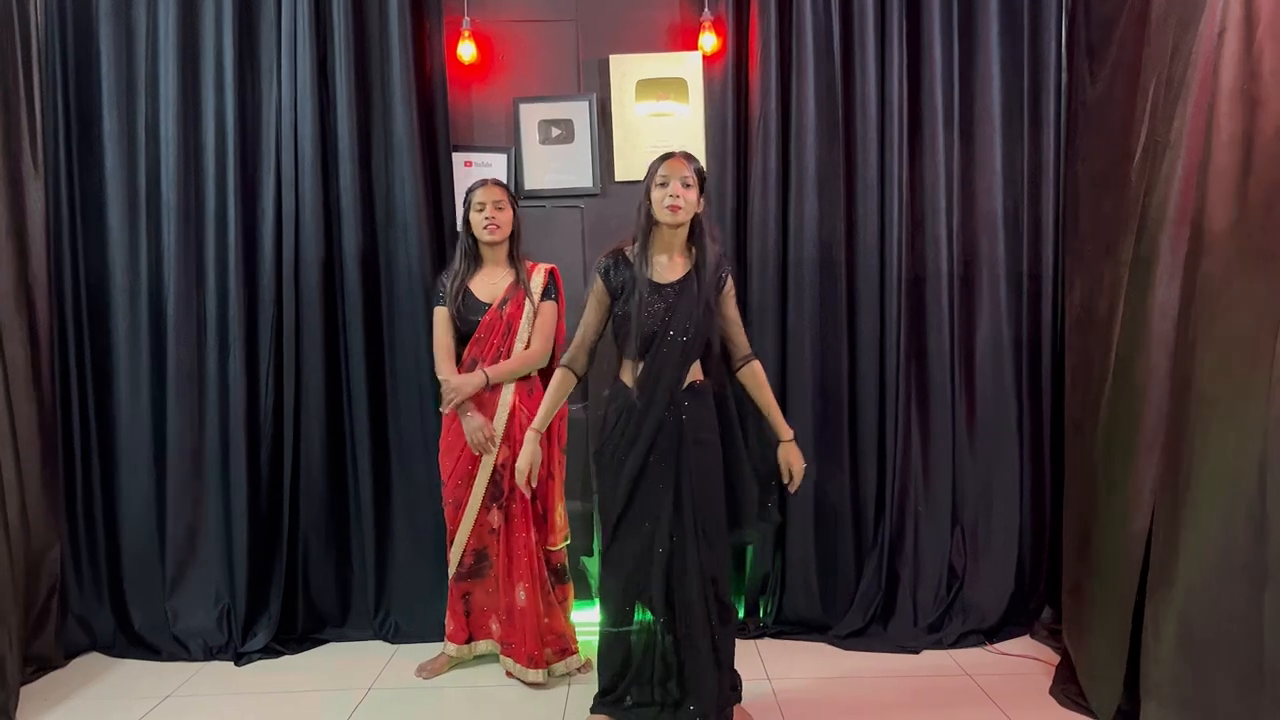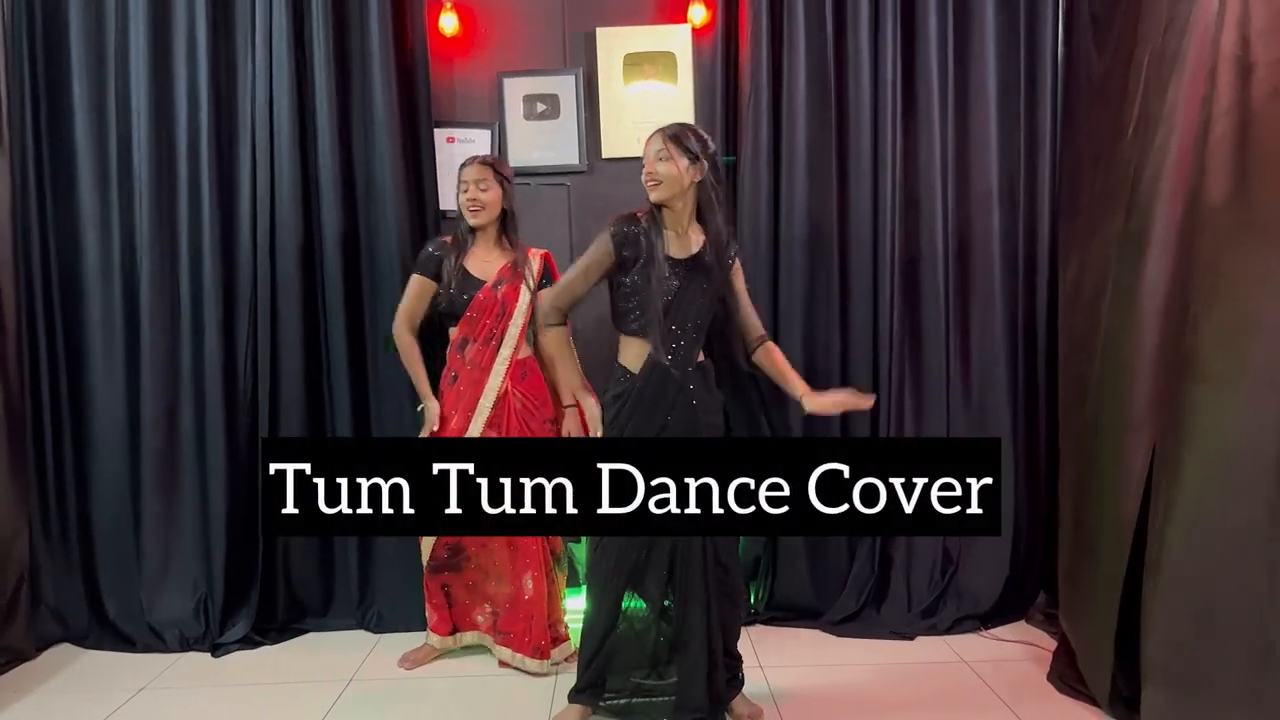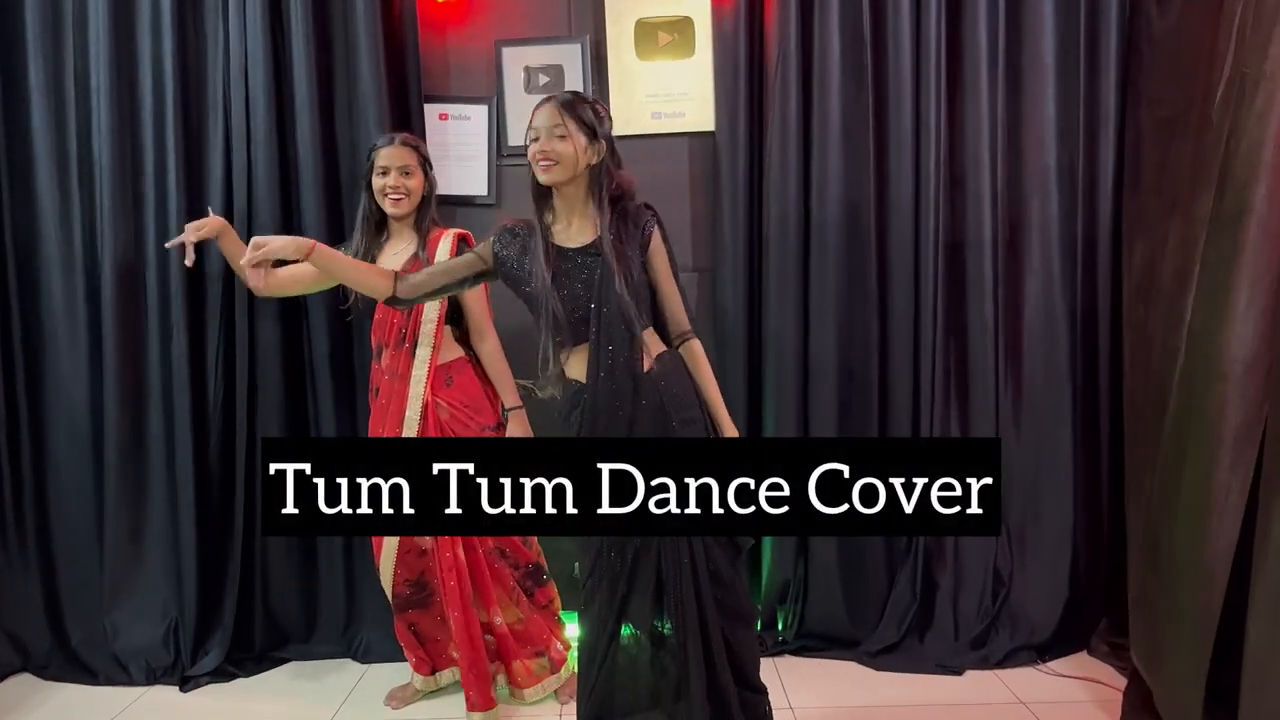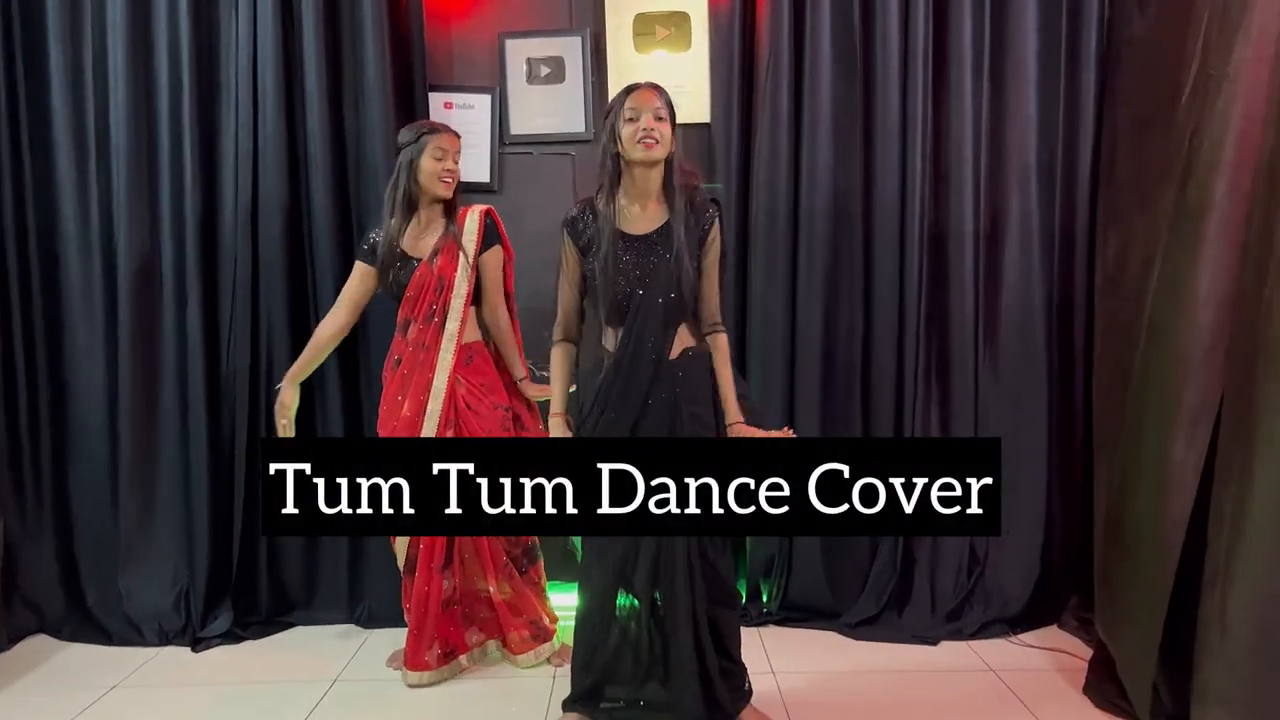
dt=1s
person 1, frame 1
left shoulder: (714, 271)
right shoulder: (616, 268)
left elbow: (741, 358)
right elbow: (575, 358)
left wrist: (784, 436)
right wrist: (535, 431)
left hip: (692, 422)
right hip: (627, 423)
left knee: (701, 557)
right knee: (627, 558)
person 1, frame 2
left shoulder: (721, 249)
right shoulder: (627, 236)
left elbow: (755, 339)
right elbow: (550, 312)
left wrist: (808, 397)
right wrist: (576, 395)
left hip: (696, 405)
right hip: (644, 405)
left knee: (707, 547)
right knee: (621, 550)
person 1, frame 3
left shoulder: (637, 224)
right shoulder: (517, 244)
left elbow: (682, 333)
right elbow: (401, 288)
left wrist: (727, 430)
right wrist: (303, 249)
left hip: (669, 409)
right hip: (597, 420)
left knee: (701, 571)
right knee: (612, 580)
person 1, frame 4
left shoulder: (699, 217)
right shoulder: (585, 223)
left elbow: (713, 327)
right elbow: (566, 331)
left wrist: (735, 420)
right wrist: (557, 418)
left hip: (682, 392)
right hip: (609, 395)
left knee: (694, 545)
right knee: (609, 547)
person 2, frame 1
left shoulder: (540, 278)
right shoulder: (451, 283)
left elbow: (541, 353)
right elbow: (442, 358)
left wrist: (482, 378)
right wrist: (468, 412)
left hip: (524, 413)
right hip: (466, 415)
left knee: (531, 528)
right knee: (469, 525)
left ankle: (542, 644)
right ankle: (462, 638)
person 2, frame 2
left shoulder: (532, 264)
right shoulder: (441, 256)
right elbow: (403, 326)
left wrist: (571, 407)
right wrist: (427, 396)
left hip: (524, 398)
right hip: (460, 397)
left ankle: (533, 636)
right ankle: (444, 629)
person 2, frame 3
left shoulder: (453, 246)
right shoulder: (359, 253)
left elbow: (484, 335)
right elbow: (266, 283)
left wrist: (515, 411)
right wrist: (222, 231)
left hip: (456, 404)
right hip: (392, 410)
left knee: (492, 536)
right knee: (406, 546)
left ankle: (545, 662)
right ankle: (433, 667)
person 2, frame 4
left shoulder: (478, 225)
right shoulder: (383, 239)
left elbow: (495, 310)
right elbow: (341, 316)
left wrist: (522, 379)
right wrist: (293, 377)
left hip: (471, 378)
right hip: (408, 384)
left ankle: (531, 632)
right ankle: (440, 636)
